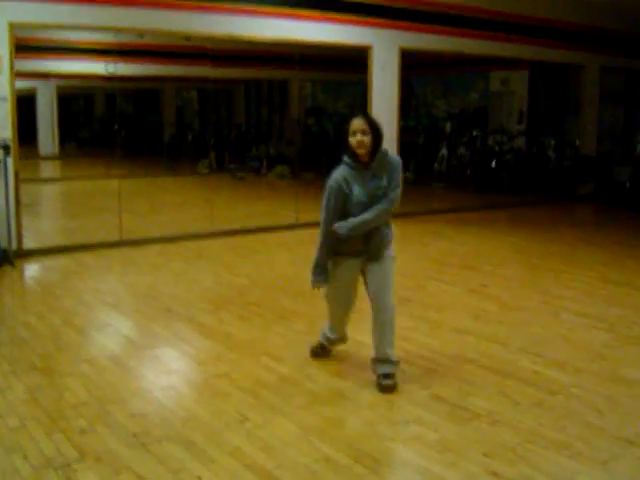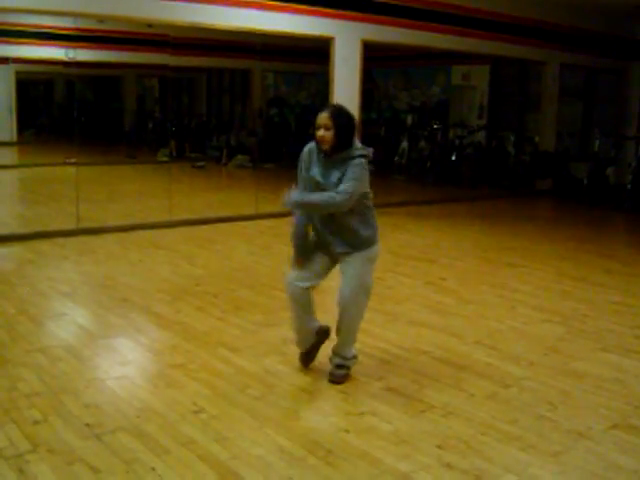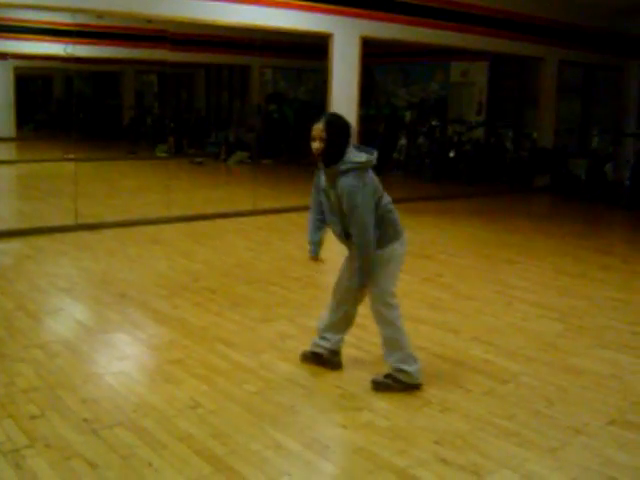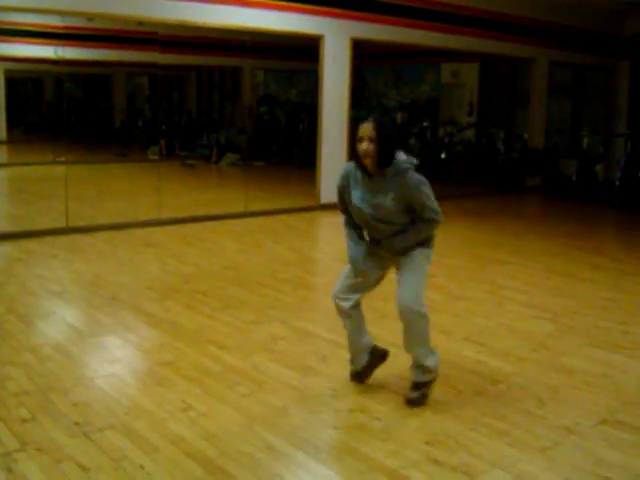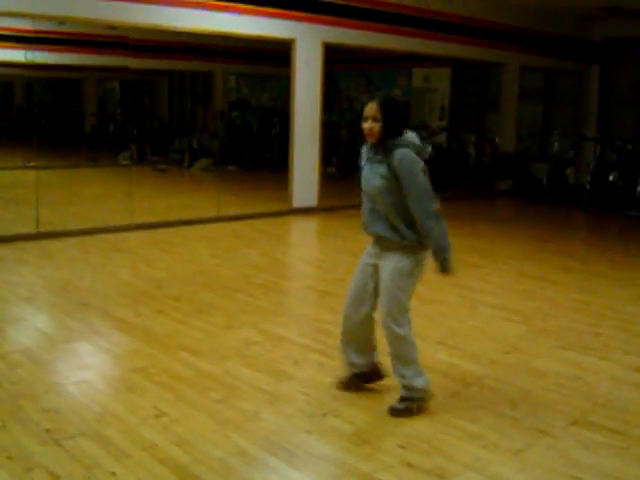
dt=1s
person 1, frame 1
left shoulder: (391, 165)
right shoulder: (340, 178)
left elbow: (386, 207)
right elbow: (329, 225)
left wrist: (350, 228)
right wrist: (320, 268)
left hip: (379, 249)
right hip: (344, 251)
left knee: (383, 306)
right knee: (338, 303)
left ankle: (385, 365)
right ankle: (332, 337)
person 1, frame 2
left shoulder: (357, 164)
right shoulder: (309, 154)
left elbow: (339, 200)
right elbow: (305, 203)
left wrist: (295, 199)
right wrist: (300, 244)
left hip: (360, 244)
right hip: (325, 240)
left knee: (350, 304)
right knee: (296, 283)
left ankle: (343, 359)
right ankle: (312, 335)
person 1, frame 3
left shoulder: (352, 179)
right shoulder: (328, 167)
left elbow: (363, 230)
right elbow: (319, 204)
left wrist: (363, 273)
right wrist: (314, 240)
left hip: (384, 244)
right hip: (363, 244)
left knee: (383, 306)
right knee: (343, 294)
left ankle: (407, 373)
right ankle: (327, 349)
person 1, frame 4
left shoulder: (407, 178)
right shoulder: (350, 175)
left elbow: (433, 219)
right elbow: (349, 218)
left wrist: (396, 244)
right wrist: (355, 249)
left hip: (413, 247)
right hip: (375, 247)
left knee: (410, 305)
right knee: (343, 294)
left ankle: (423, 370)
right ankle: (366, 355)
person 1, frame 5
left shoulder: (403, 158)
right shoulder: (369, 153)
left elbow: (426, 206)
left wrist: (441, 252)
left hip: (404, 250)
right hip: (377, 245)
left knee: (393, 320)
right knee: (355, 309)
left ankle: (415, 390)
right ankle: (364, 366)
